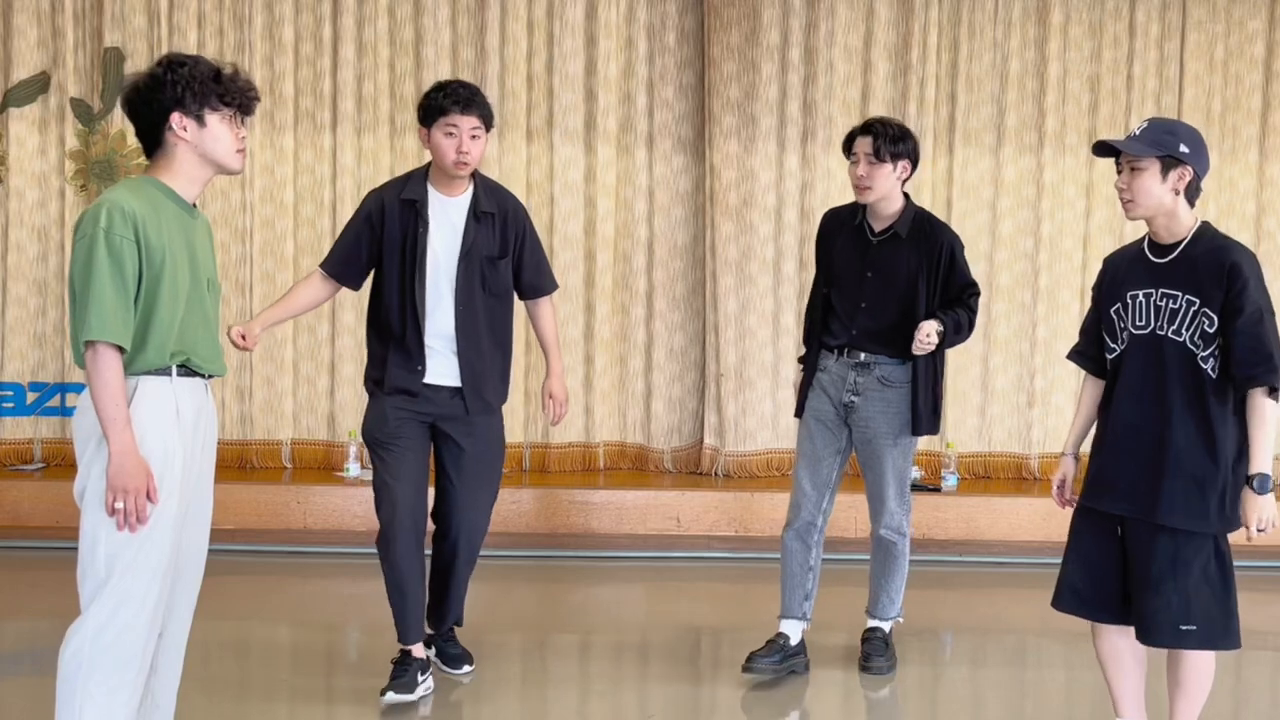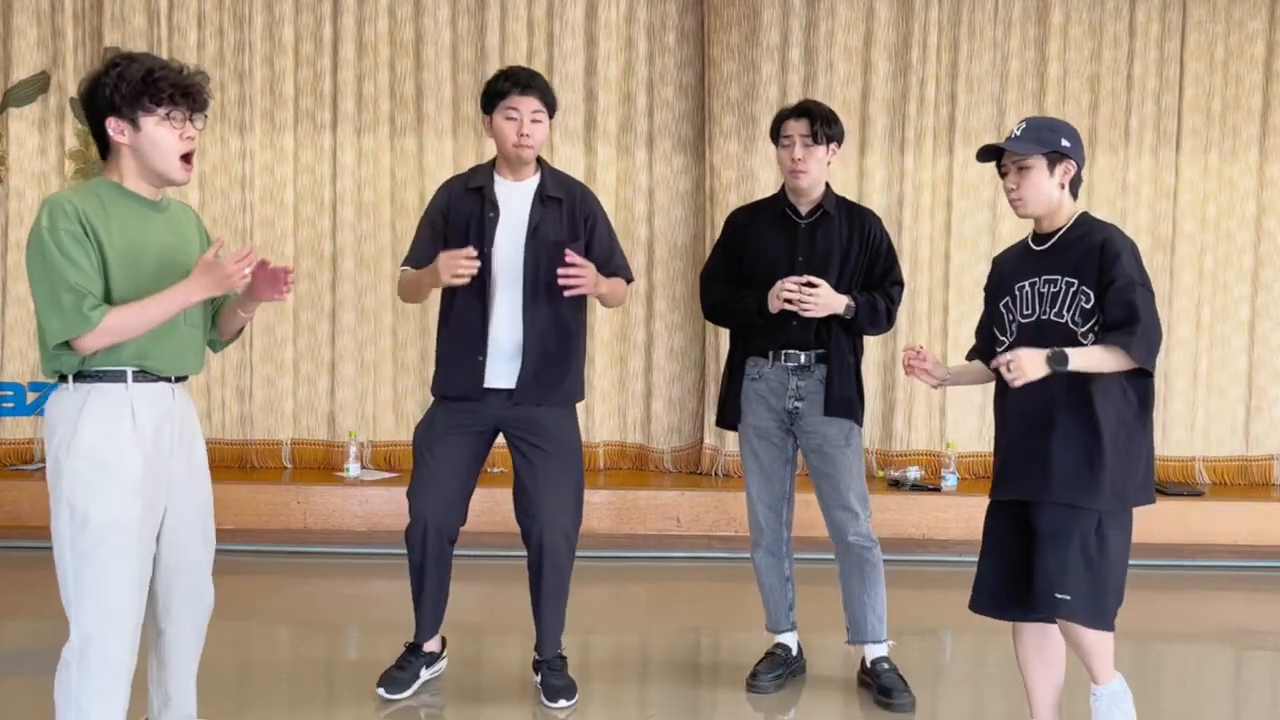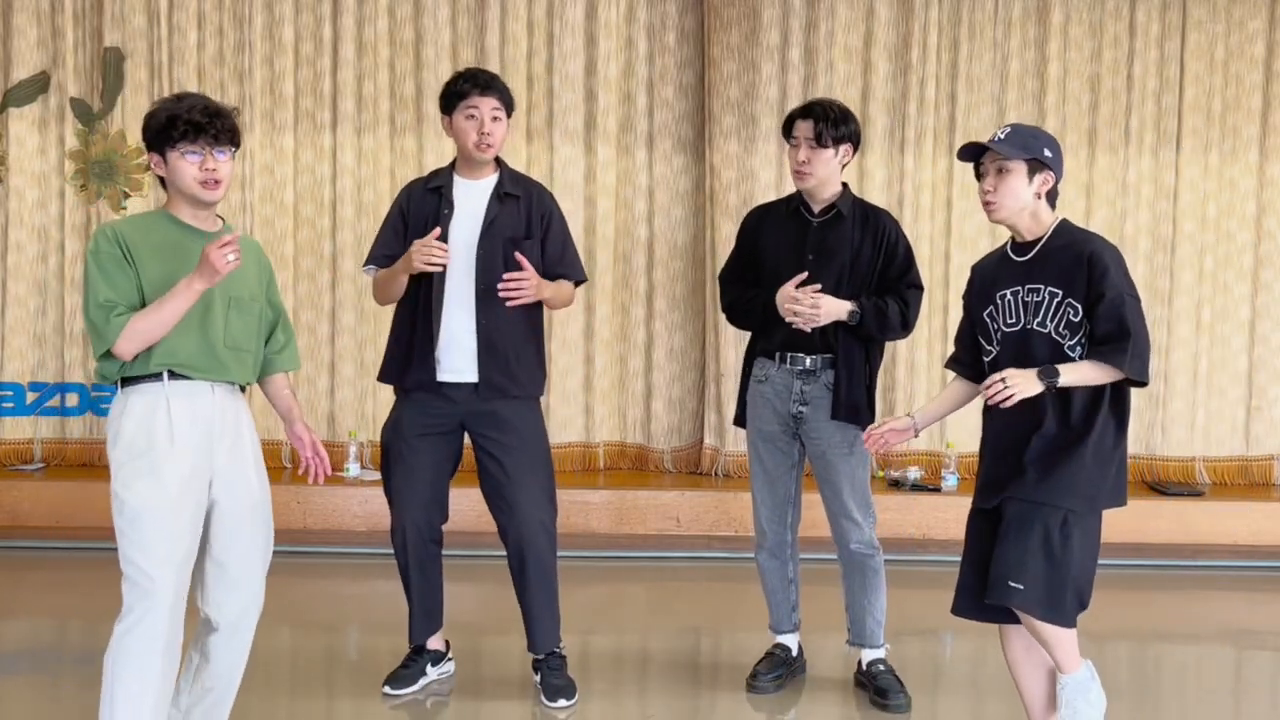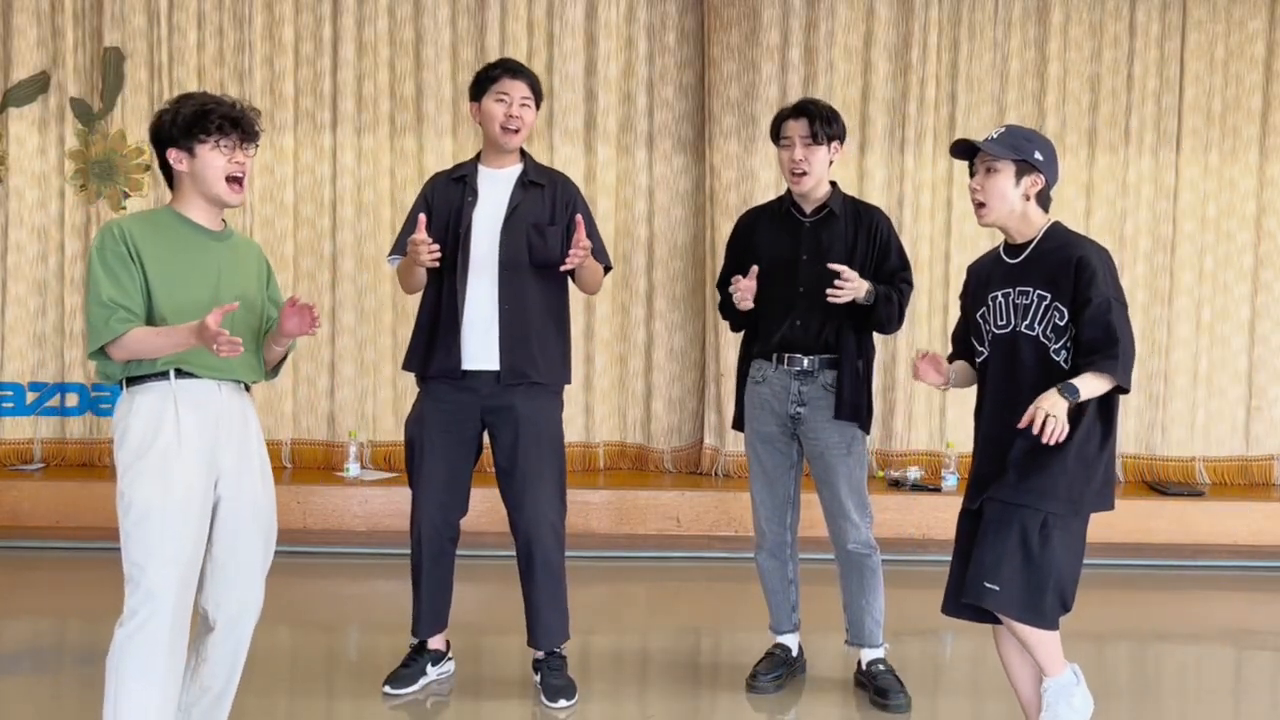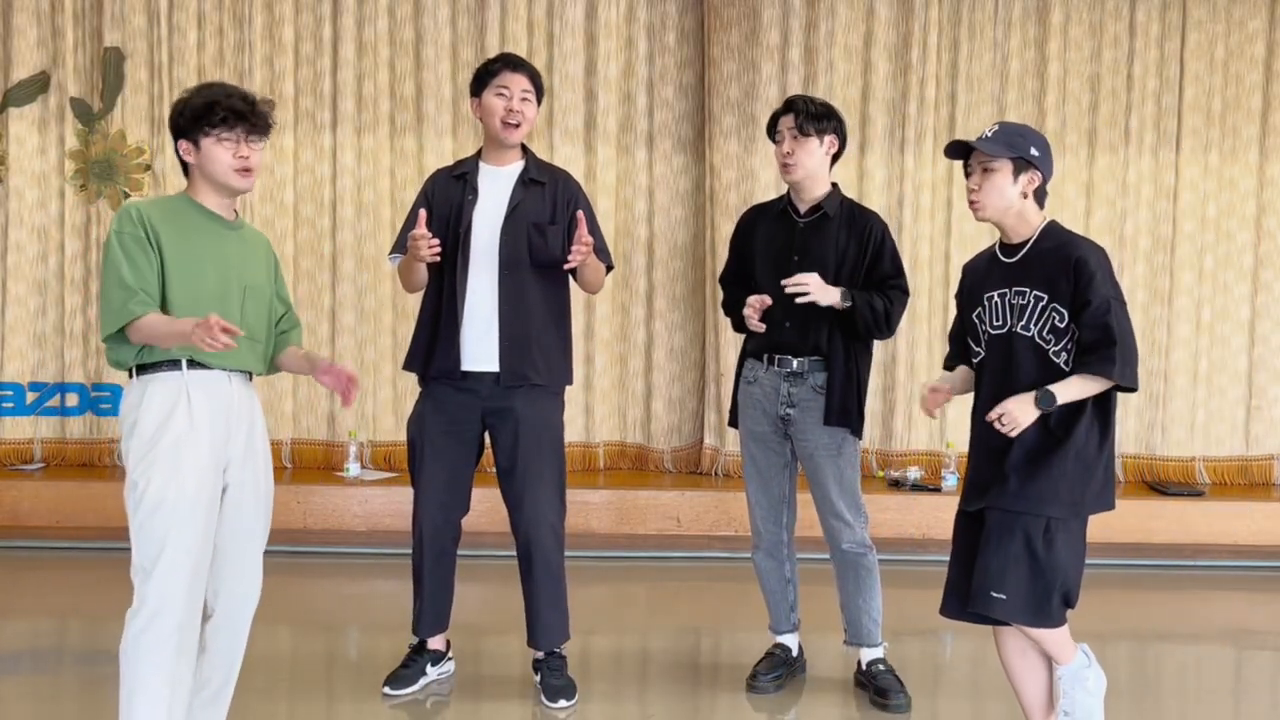
dt=1s
person 1, frame 1
left shoulder: (195, 221)
right shoulder: (119, 212)
right elbow: (101, 341)
right wrist: (123, 450)
left hip: (194, 412)
right hip: (140, 412)
left knee: (172, 599)
right knee: (122, 603)
person 1, frame 2
left shoulder: (185, 221)
right shoulder: (69, 214)
left elbow: (214, 329)
right elbow: (85, 331)
left wrist: (249, 296)
right wrist: (193, 287)
left hip: (175, 413)
right hip: (101, 416)
left knee: (189, 595)
right knee: (108, 611)
person 1, frame 3
left shoulder: (248, 251)
right shoulder: (119, 238)
left elbow: (269, 352)
right elbow: (122, 340)
left wrist: (295, 421)
right wrist: (198, 279)
left hip: (232, 420)
right hip: (156, 414)
left knee: (239, 596)
right knee: (156, 594)
person 1, frame 4
left shoulder: (250, 255)
right shoulder: (126, 235)
right elbow: (117, 339)
left wrist: (284, 335)
right wrist: (195, 335)
left hip: (238, 419)
right hip: (163, 413)
left knee: (239, 595)
right knee: (160, 592)
person 1, frame 5
left shoulder: (258, 246)
right shoulder: (141, 220)
left elbow: (274, 342)
right elbow: (131, 320)
left wrist: (318, 366)
right wrist: (192, 331)
left hip: (241, 408)
right hip: (171, 401)
left knee: (236, 586)
right knee: (170, 583)
person 2, frame 1
left shoulder: (505, 211)
right shoulder: (387, 205)
left elbow: (537, 294)
right elbow: (330, 278)
left wrist: (554, 368)
right wrist: (262, 321)
left hip: (474, 392)
right hip: (399, 389)
left knee: (465, 521)
right knee: (401, 515)
left ankle: (443, 628)
right ankle: (412, 651)
person 2, frame 2
left shoulder: (576, 201)
right shoulder: (456, 197)
left elbow: (620, 287)
right elbow: (407, 285)
left wrist: (596, 285)
right wrist: (433, 276)
left hip: (545, 393)
right hip: (464, 389)
left knee: (553, 527)
right knee: (429, 516)
left ankle: (549, 655)
right ankle: (426, 645)
person 2, frame 3
left shoulder: (532, 200)
right shoulder: (417, 197)
left elbow: (568, 288)
right elbow: (380, 290)
left wrist: (539, 288)
right wrist: (407, 264)
left hip: (506, 389)
right hip: (425, 388)
left knee: (531, 521)
right knee: (412, 519)
left ankle: (548, 654)
right ankle: (430, 646)
person 2, frame 4
left shoulder: (556, 190)
right shoulder: (443, 189)
left elbow: (593, 283)
right elbow: (408, 282)
left wrist: (582, 260)
right wrist: (415, 259)
left hip: (528, 381)
right hip: (448, 376)
left knee: (539, 519)
right knee: (431, 514)
left ankle: (550, 654)
right ankle: (431, 645)
person 2, frame 5
left shoulder: (558, 188)
right shoulder: (444, 186)
left elbow: (596, 283)
right elbow: (410, 283)
left wrist: (583, 260)
right wrist: (415, 257)
left hip: (528, 381)
right hip: (448, 376)
left knee: (539, 520)
right knee: (433, 514)
left ankle: (550, 655)
right ankle: (432, 646)
person 3, frame 1
left shoulder: (935, 239)
right shoulder: (834, 226)
left elbow: (965, 307)
left wrist: (938, 328)
right wrist: (811, 359)
left hip: (891, 384)
right hip: (829, 377)
left knee: (890, 517)
right knee: (805, 510)
left ankle: (879, 628)
right ankle: (791, 635)
person 3, frame 2
left shoulder: (860, 224)
right shoulder: (746, 222)
left elbow: (887, 304)
right elbow: (712, 298)
left wrist: (843, 303)
right wrist: (765, 301)
left hip: (828, 384)
right hip: (761, 381)
left knee: (853, 525)
right knee: (767, 524)
left ankle: (875, 658)
right ankle: (785, 644)
person 3, frame 3
left shoulder: (876, 226)
right shoulder: (763, 222)
left elbow: (905, 309)
right elbow: (731, 298)
left wrist: (846, 310)
right wrist: (774, 303)
left hip: (837, 387)
right hip: (770, 382)
left knee: (855, 529)
right knee: (772, 524)
left ankle: (871, 656)
right ankle: (785, 643)
person 3, frame 4
left shoulder: (867, 223)
right shoulder: (755, 224)
left elbow: (896, 308)
right elbow: (731, 310)
left wrist: (865, 292)
right wrist: (738, 303)
left hip: (834, 388)
right hip: (767, 384)
left knee: (853, 530)
right knee: (771, 526)
left ankle: (871, 657)
right ankle: (786, 644)
person 3, frame 5
left shoulder: (862, 226)
right shoulder: (756, 222)
left elbow: (889, 314)
right elbow: (730, 294)
left wrist: (837, 297)
right wrist: (745, 310)
left hip: (825, 389)
right hip: (759, 385)
left knee: (847, 529)
right knee: (768, 526)
left ankle: (871, 657)
right ankle: (786, 644)
person 4, frame 1
left shoulder: (1230, 265)
right shoulder: (1118, 268)
right wrist: (1071, 449)
left hip: (1192, 478)
right hip: (1114, 474)
left knee: (1188, 618)
right knee: (1100, 603)
person 4, frame 2
left shoulder: (1108, 249)
right shoulder: (1008, 265)
left elbow: (1137, 347)
left wrist: (1052, 359)
right wrist: (943, 373)
left hip: (1091, 461)
right hip: (1021, 462)
left knee: (1072, 594)
right knee: (1022, 601)
person 4, frame 3
left shoulder: (1093, 257)
right shoulder: (987, 273)
left elbow: (1126, 358)
left wrist: (1044, 376)
right wrist: (916, 422)
left hip: (1072, 459)
right hip: (1004, 460)
left knee: (1028, 585)
right knee: (1003, 602)
person 4, frame 4
left shoulder: (1082, 261)
right shoulder: (982, 273)
left elbow: (1114, 363)
left wrist: (1065, 395)
right wrist: (944, 374)
left hip: (1060, 463)
right hip: (996, 460)
left knee: (1009, 588)
right knee: (997, 604)
person 4, frame 5
left shoulder: (1081, 260)
right shoulder: (979, 271)
left elbow: (1116, 363)
left wrist: (1044, 400)
right wrist: (949, 385)
left hip: (1057, 465)
right hip: (993, 463)
left knee: (1017, 598)
right knee: (996, 606)
left ankle: (1077, 670)
